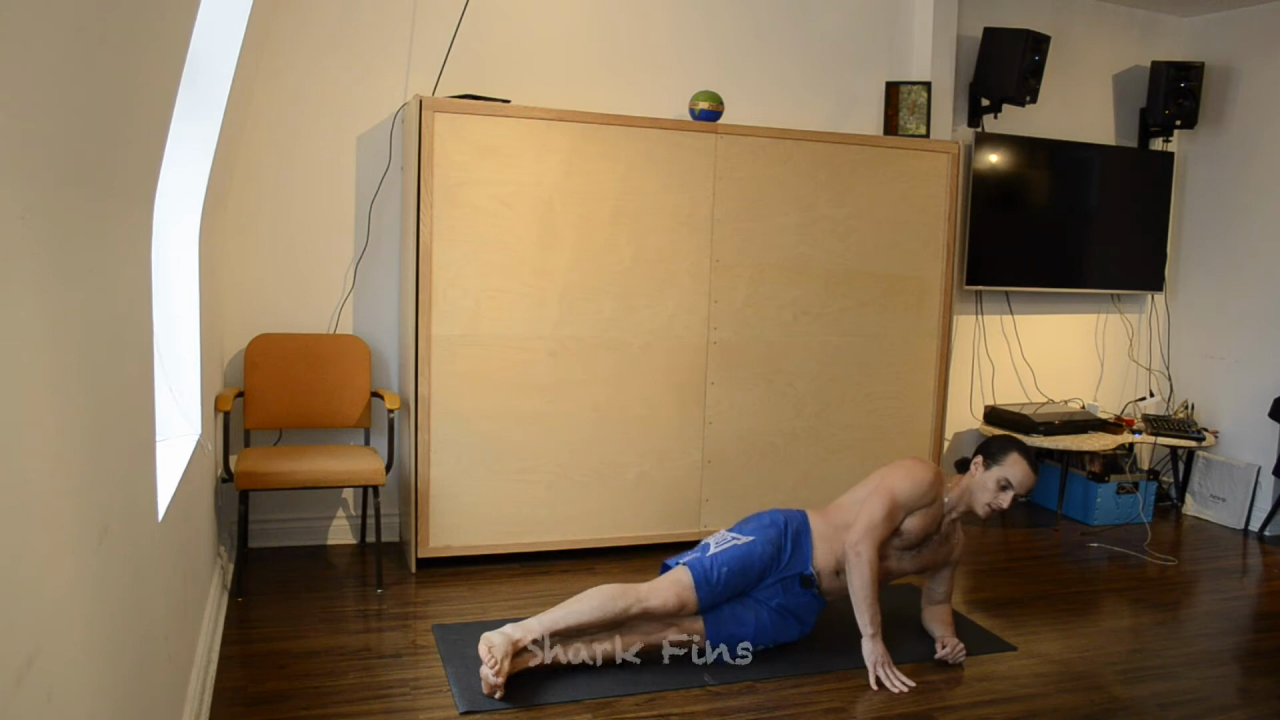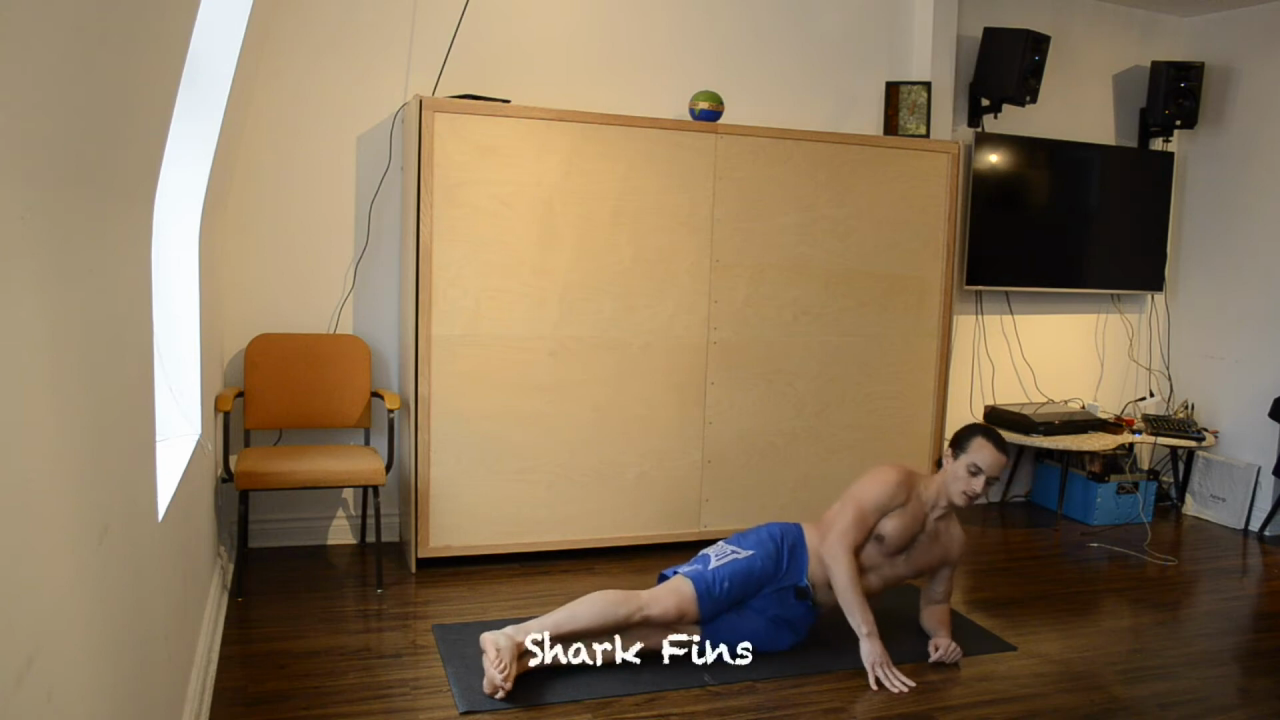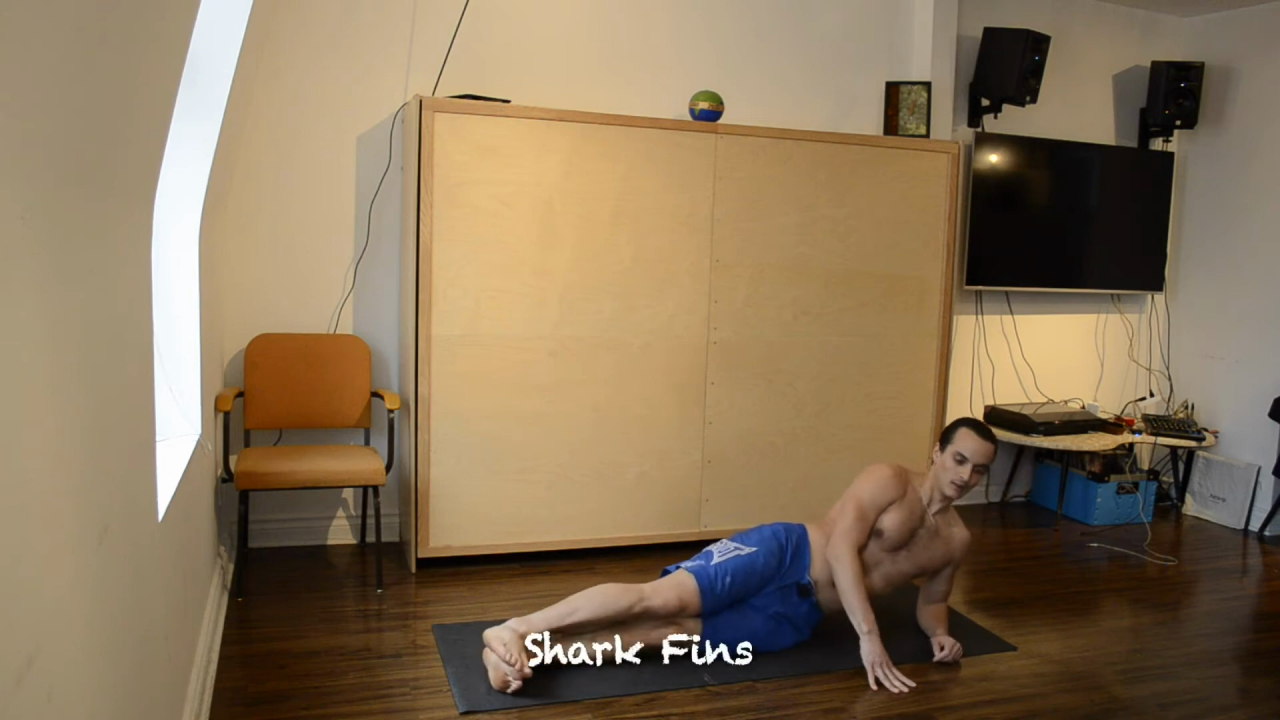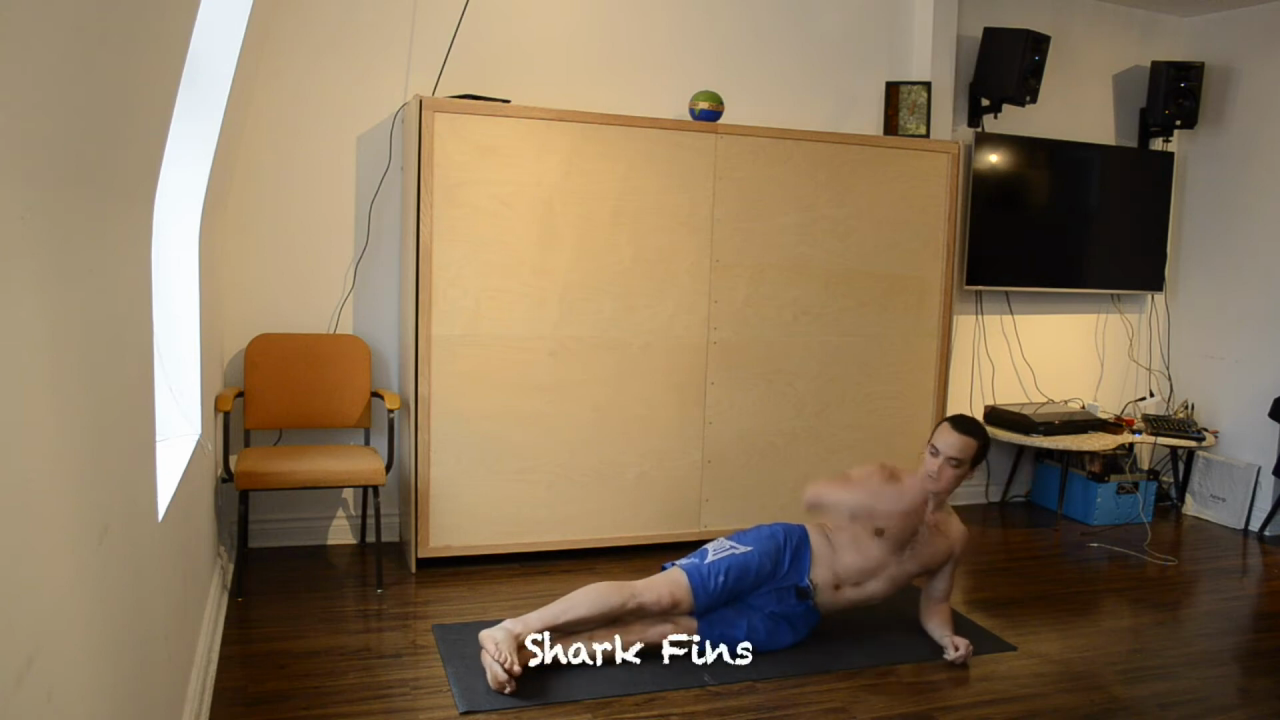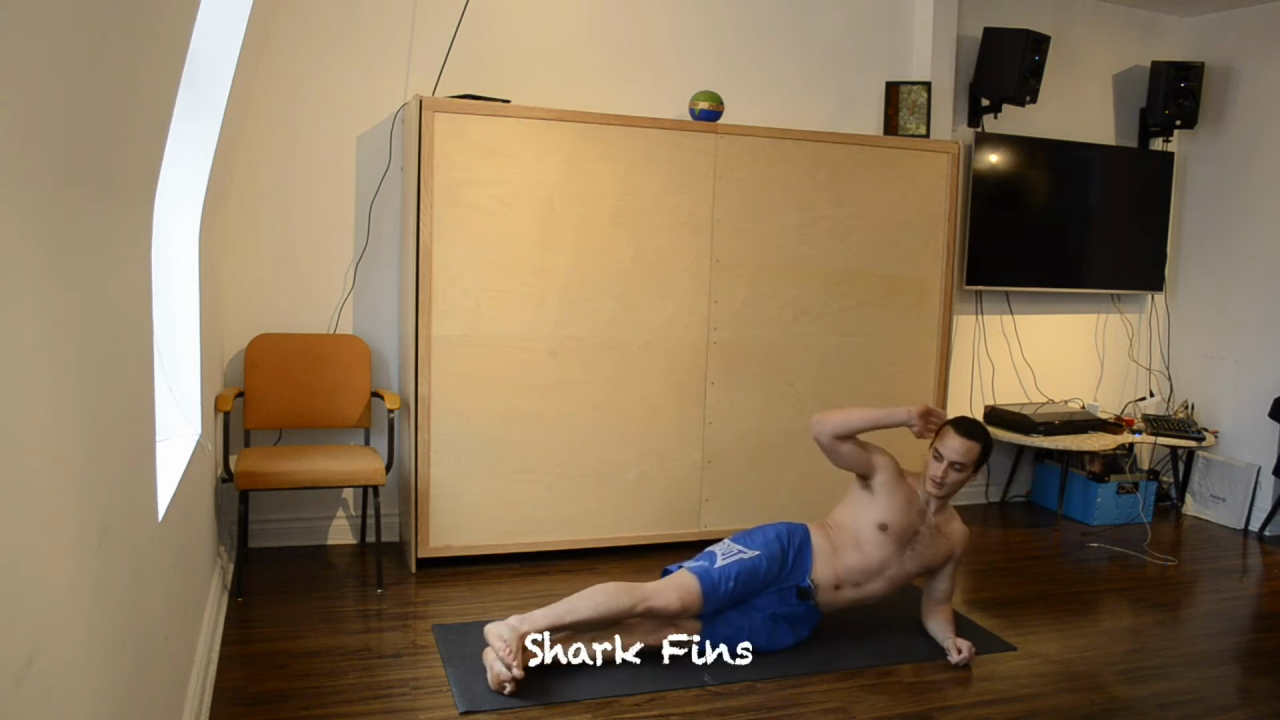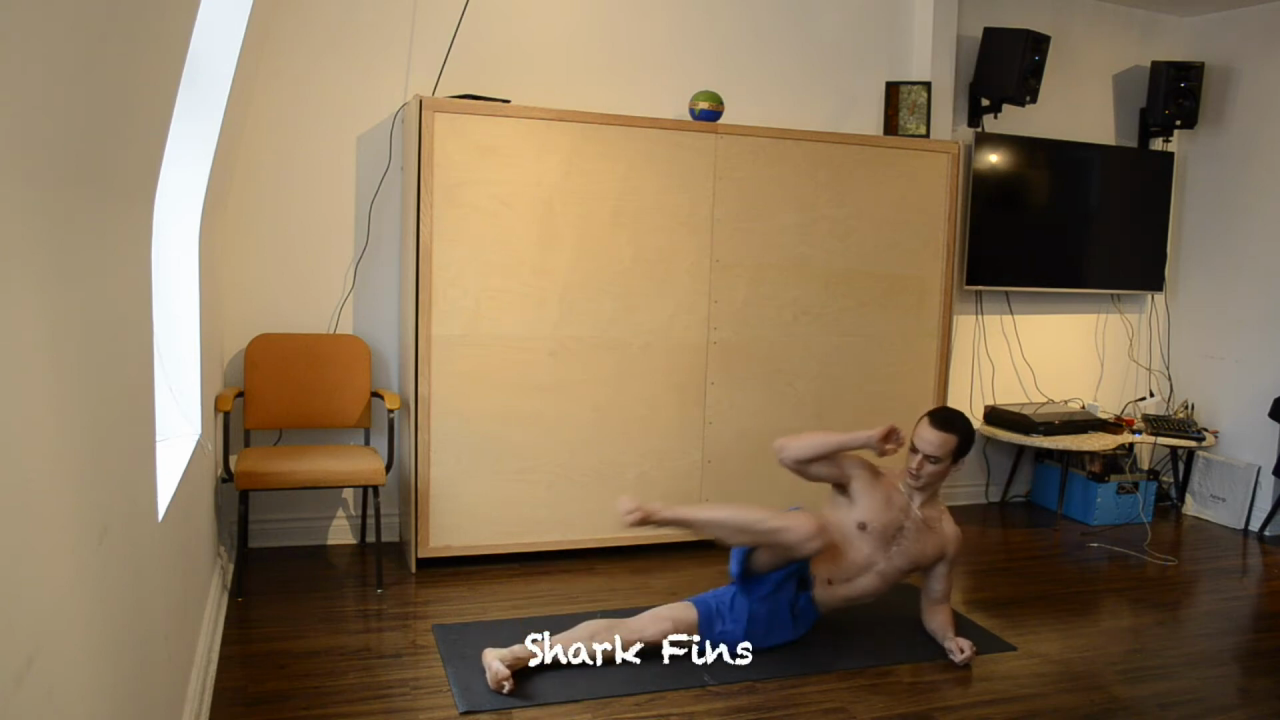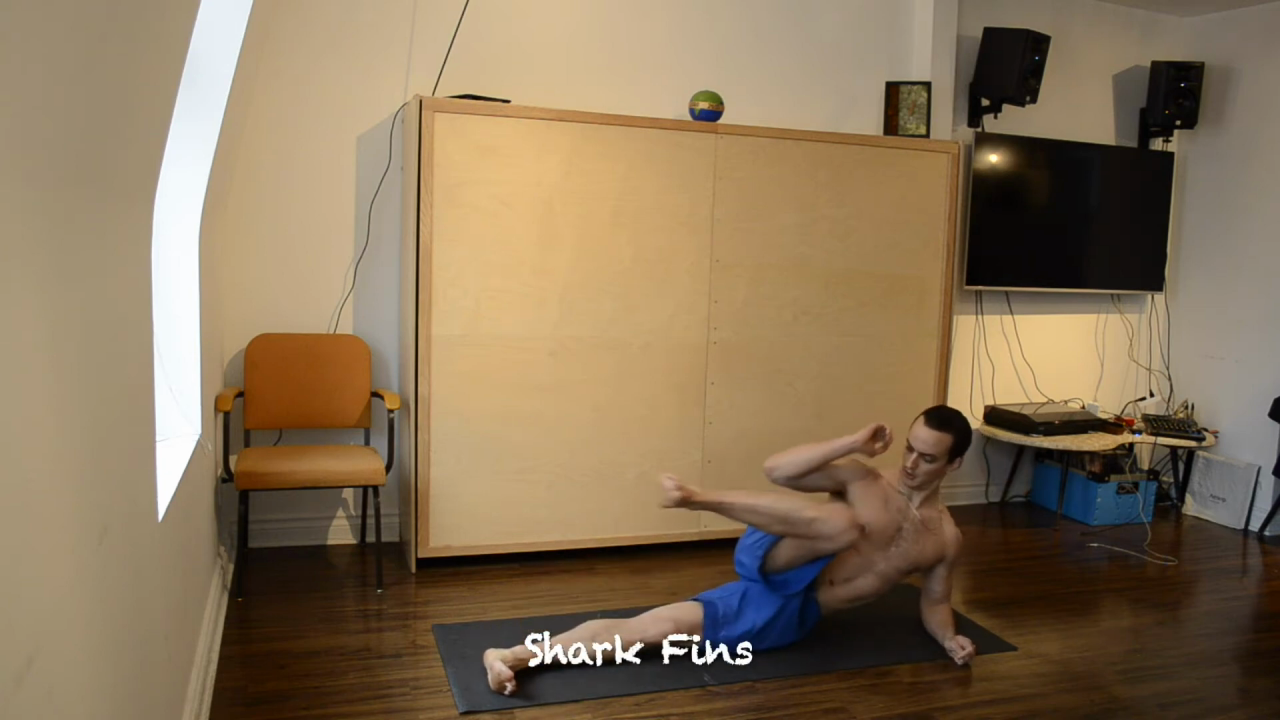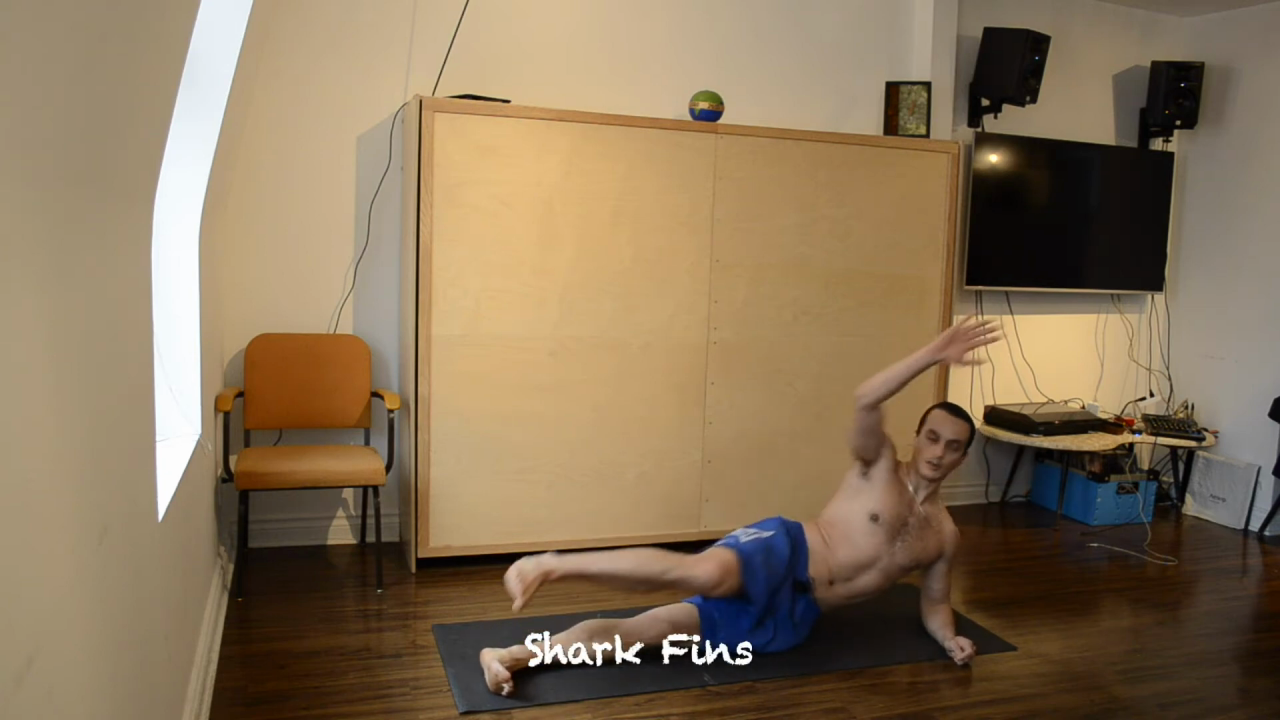
dt=0.4s
person 1, frame 1
left shoulder: (952, 542)
right shoulder: (920, 477)
left elbow: (935, 602)
right elbow: (858, 543)
left wrist: (945, 635)
right wrist: (871, 637)
left hip: (795, 605)
right hip: (780, 541)
left knee: (673, 633)
right knee: (660, 600)
left ankle: (527, 659)
right ankle: (514, 636)
person 1, frame 2
left shoulder: (952, 542)
right shoulder: (895, 482)
left elbow: (934, 601)
right elbow: (837, 546)
left wrist: (941, 635)
right wrist: (869, 638)
left hip: (791, 615)
right hip: (776, 555)
left knee: (666, 635)
right knee: (659, 609)
left ankle: (526, 660)
right ankle: (512, 639)
person 1, frame 3
left shoulder: (956, 540)
right shoulder: (888, 480)
left elbow: (931, 601)
right elbow: (841, 548)
left wrist: (939, 634)
right wrist: (869, 636)
left hip: (795, 614)
right hip: (780, 553)
left knee: (671, 631)
right knee: (663, 601)
left ankle: (521, 655)
right ankle: (514, 631)
person 1, frame 4
left shoulder: (953, 537)
right shoulder: (884, 478)
left elbow: (934, 602)
right elbow: (816, 496)
left wrist: (948, 635)
right wrist: (905, 496)
left hip: (791, 616)
right hip: (782, 554)
left knee: (667, 630)
right knee: (656, 598)
left ankle: (524, 653)
right ankle: (510, 632)
person 1, frame 5
left shoulder: (954, 537)
right shoulder: (885, 473)
left elbow: (935, 604)
right elbow: (823, 427)
left wrist: (950, 638)
right wrist: (904, 416)
left hip: (793, 615)
right hip: (782, 553)
left knee: (669, 631)
right knee: (667, 599)
left ankle: (521, 654)
right ankle: (516, 628)
person 1, frame 6
left shoulder: (946, 536)
right shoulder: (865, 477)
left elbow: (935, 602)
right elbow: (787, 451)
left wrist: (949, 638)
right wrist: (867, 440)
left hip: (792, 614)
right hip: (774, 572)
left knee: (660, 628)
right knee: (807, 530)
left ankle: (520, 656)
person 1, frame 7
left shoulder: (946, 537)
right shoulder: (862, 478)
left elbow: (935, 603)
right elbow: (775, 468)
left wrist: (950, 638)
right wrist: (853, 443)
left hip: (793, 615)
right hip: (772, 571)
left knee: (659, 627)
right knee: (842, 523)
left ankle: (520, 656)
person 1, frame 8
left shoulder: (943, 535)
right shoulder: (880, 466)
left elbow: (934, 602)
right elbow: (863, 402)
left wrist: (950, 638)
right wrist: (929, 356)
left hip: (792, 615)
right hip: (781, 551)
left knee: (656, 627)
right knee: (705, 573)
left ankle: (517, 656)
right ankle: (551, 564)
